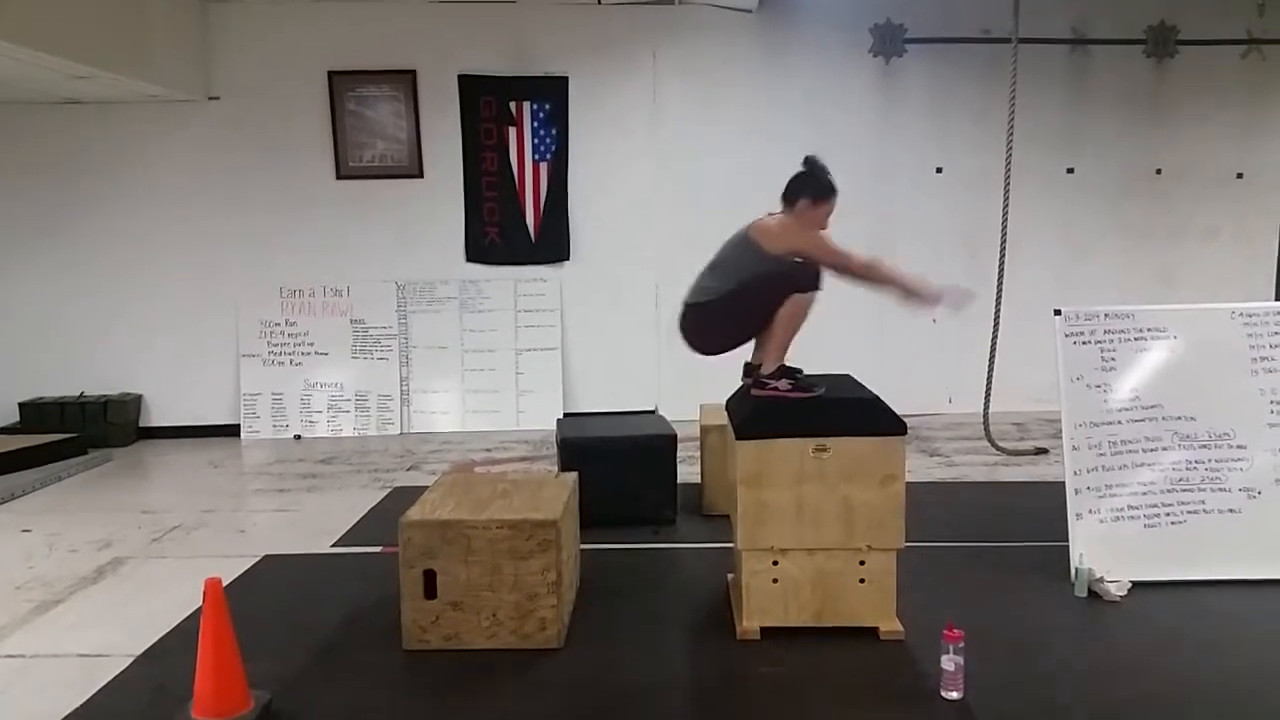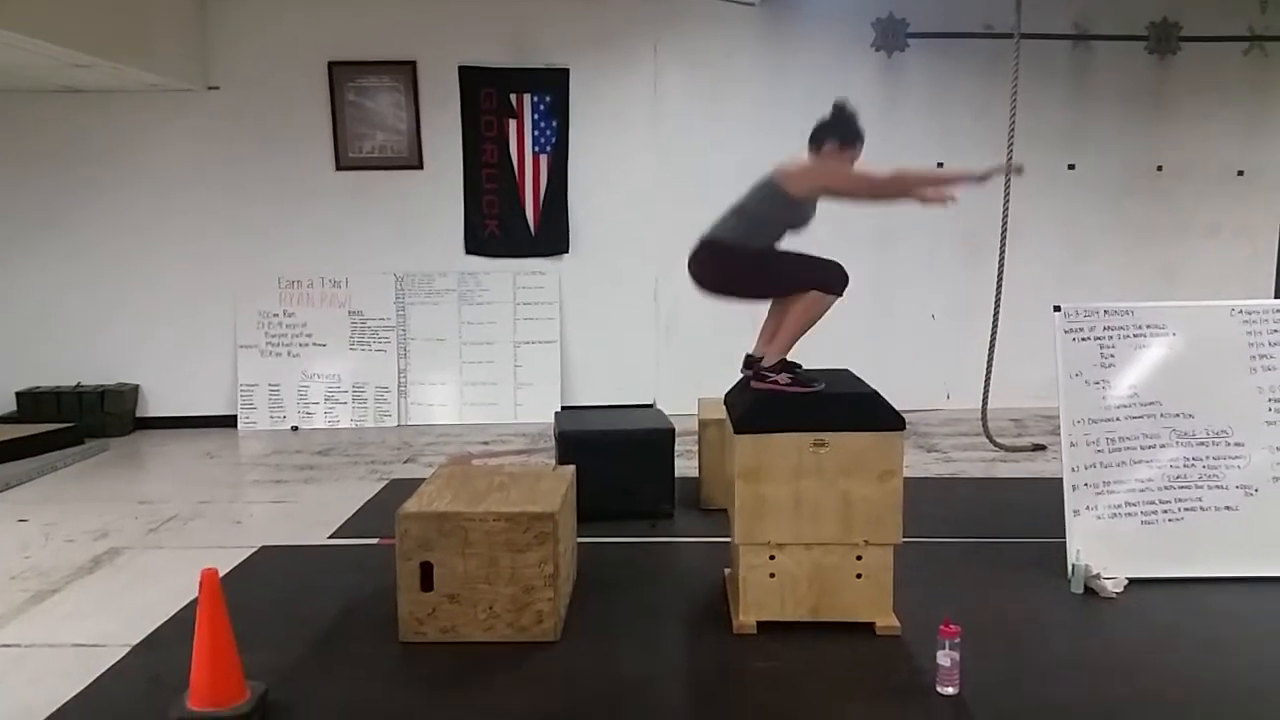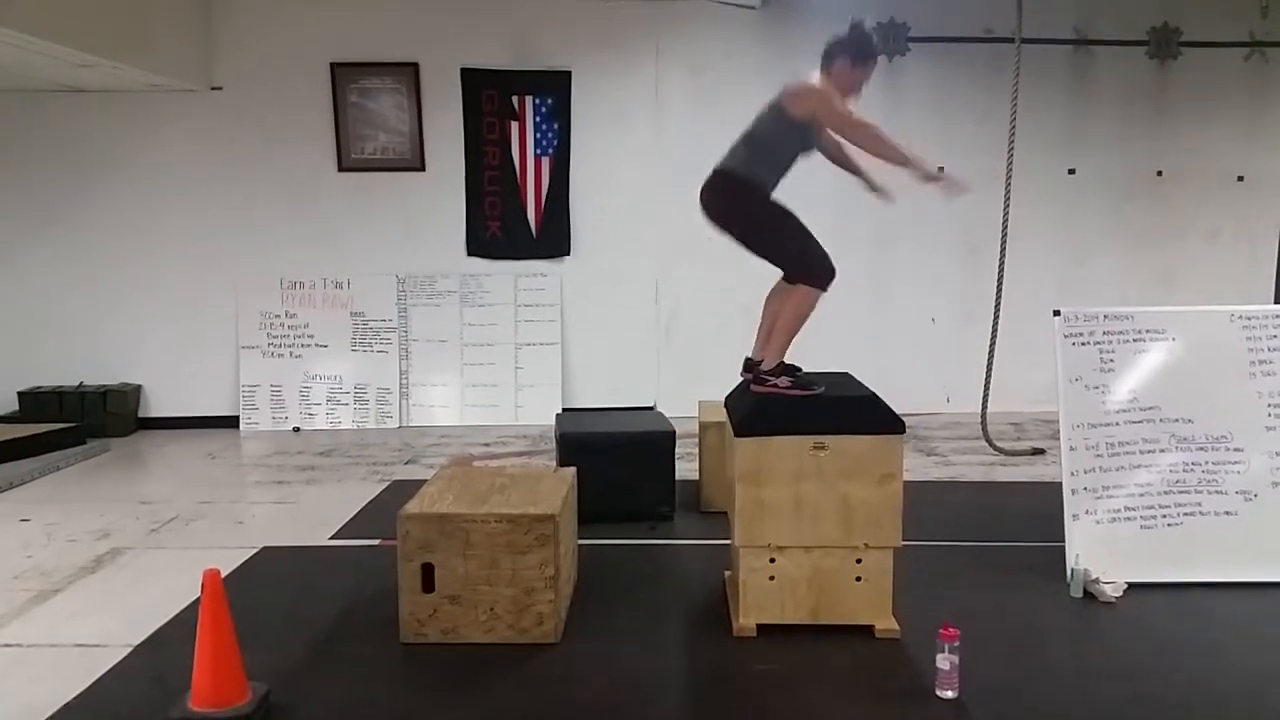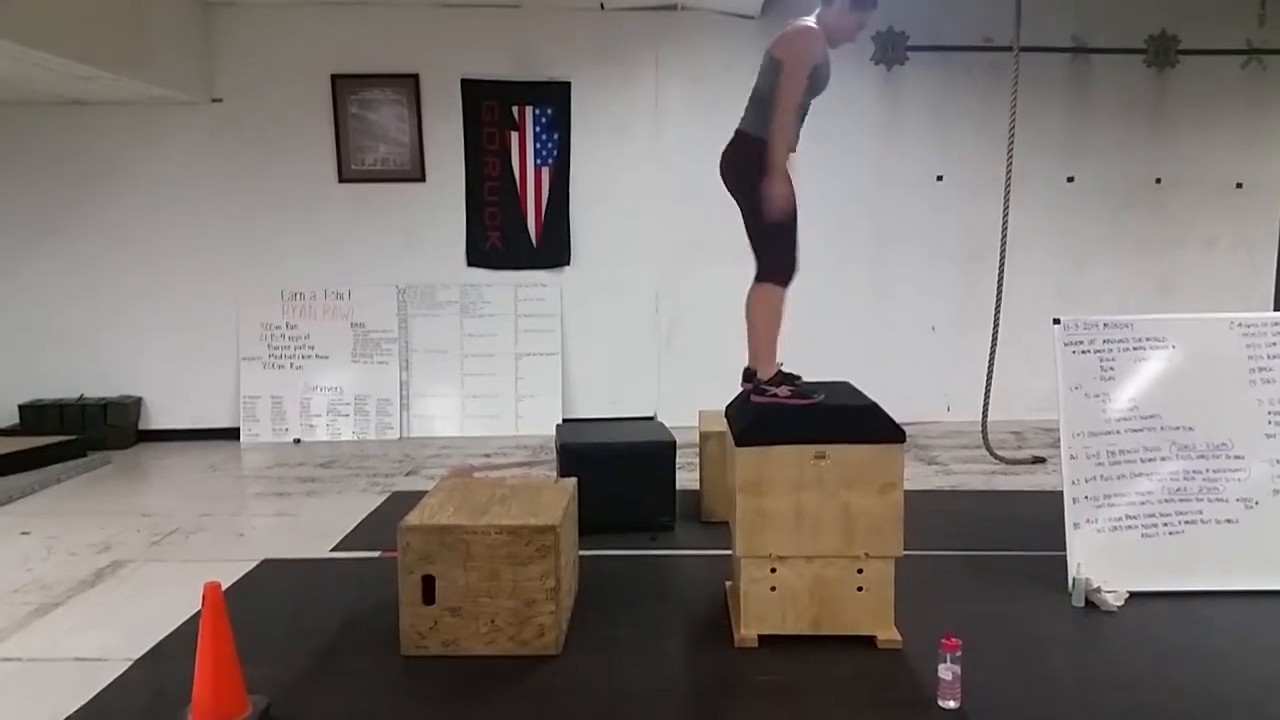
dt=0.2s
person 1, frame 1
left shoulder: (781, 228)
right shoulder: (793, 234)
left elbow: (848, 264)
right elbow: (858, 266)
left wrist: (903, 286)
right wrist: (916, 289)
left hip: (707, 316)
right hip: (707, 323)
left knee: (782, 288)
right knee: (804, 279)
left ankle: (759, 366)
right ankle: (767, 374)
person 1, frame 2
left shoulder: (812, 173)
right shoulder: (818, 174)
left elbow: (865, 190)
right elbow: (891, 183)
left wrist: (924, 195)
right wrist: (971, 176)
left hip: (722, 257)
right hip: (723, 263)
left knee: (807, 281)
right knee: (831, 279)
left ankle: (760, 359)
right ankle: (767, 366)
person 1, frame 3
left shoulder: (811, 96)
right shoulder: (815, 95)
left elbow: (829, 143)
right elbow: (862, 133)
left wrist: (867, 178)
right wrist: (920, 168)
left hip: (734, 191)
right hip: (731, 194)
left knee: (801, 273)
right knee: (816, 271)
left ankle: (759, 360)
right ankle: (767, 370)
person 1, frame 4
left shoulder: (809, 39)
right shoulder: (806, 37)
right elbow: (784, 109)
left wrist: (775, 175)
right wrist: (777, 177)
left hip: (758, 161)
right hip: (757, 159)
left knee: (774, 267)
right knee: (777, 268)
left ankle: (760, 371)
right ankle: (765, 379)
